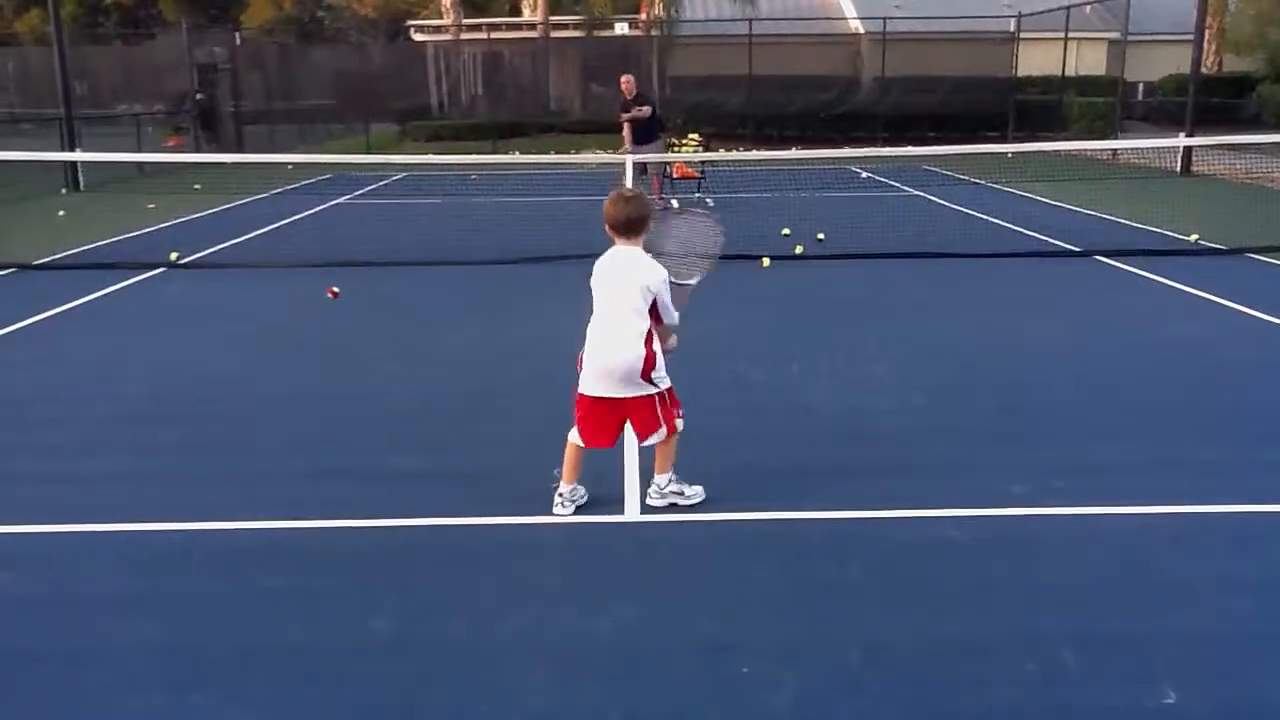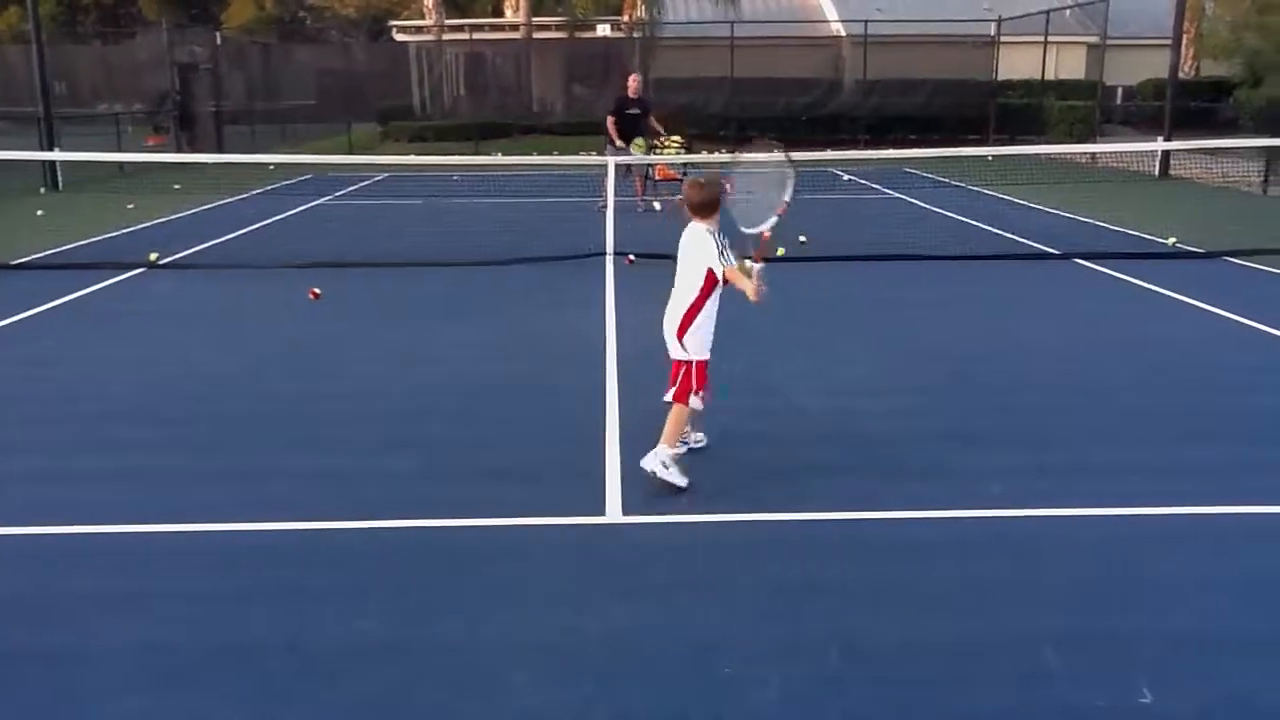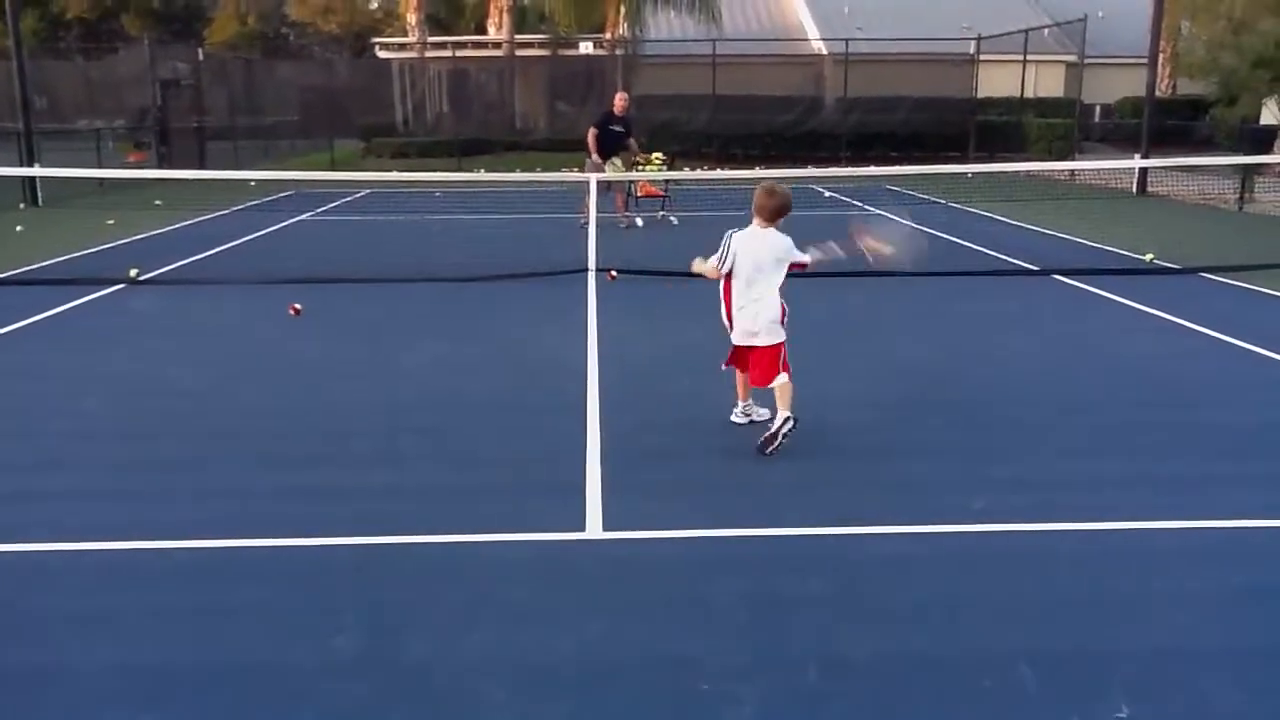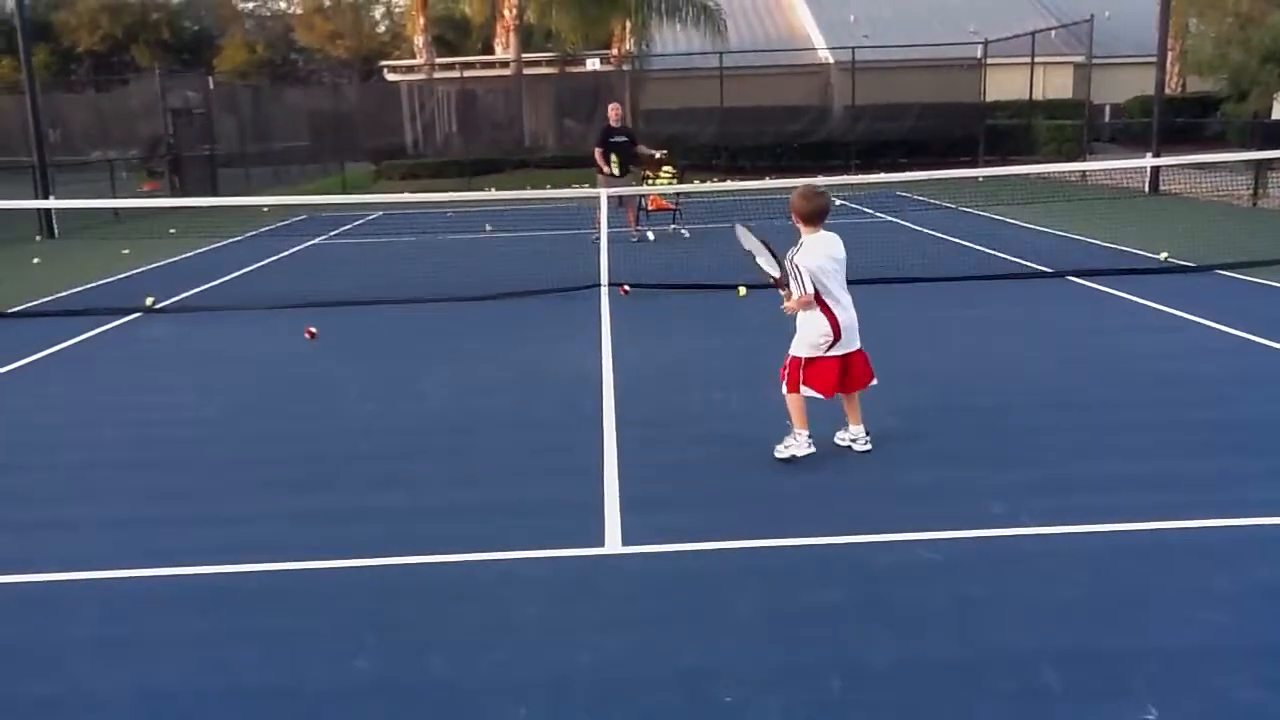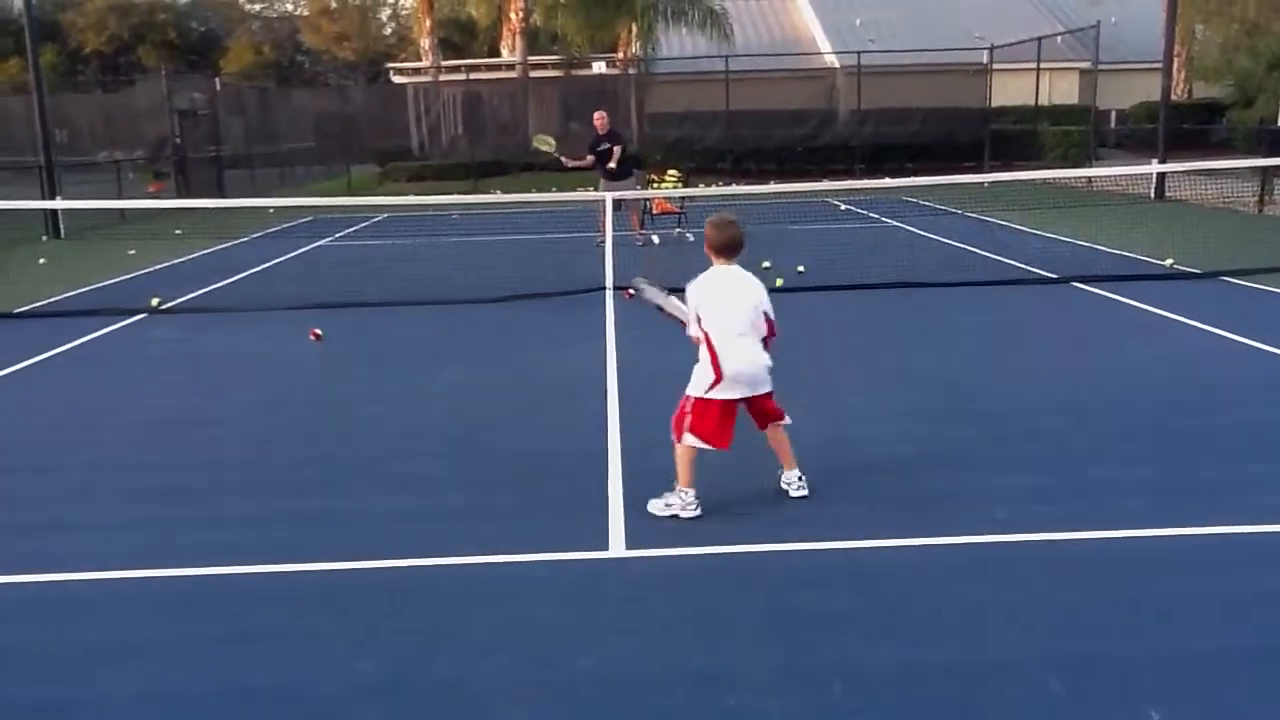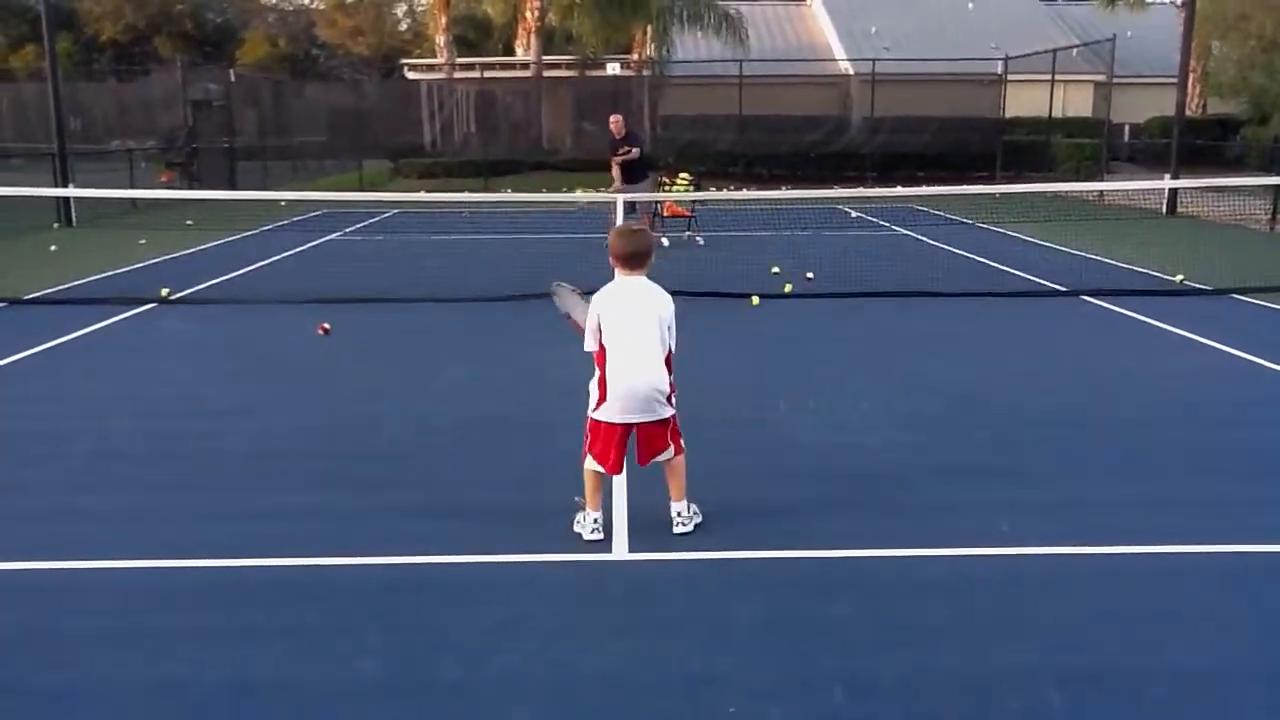
dt=0.7s
person 1, frame 1
left shoulder: (601, 266)
right shoulder: (655, 273)
right elbow: (666, 323)
right wrist: (666, 341)
left hip: (595, 361)
right hip: (639, 364)
left knee: (583, 429)
right knee: (669, 420)
left ankle: (566, 493)
right ankle: (663, 485)
person 1, frame 2
left shoulder: (692, 232)
right shoulder: (710, 239)
right elbow: (726, 268)
left wrist: (743, 273)
right wrist: (748, 284)
left hip: (680, 322)
right hip: (689, 329)
left knee: (689, 385)
right knee: (689, 392)
left ankle: (682, 434)
right ankle: (661, 456)
person 1, frame 3
left shoulder: (734, 238)
right shoulder: (785, 244)
left elbow: (714, 271)
right elbow: (804, 262)
left wrist: (699, 267)
right wrist: (811, 257)
left hip: (736, 320)
right hip: (768, 322)
left knee: (742, 362)
right knee: (779, 373)
left ankle: (744, 407)
right ankle: (783, 416)
person 1, frame 4
left shoulder: (798, 256)
right shoulder: (835, 241)
left elbow: (805, 300)
left wrist: (791, 304)
right wrist: (797, 294)
left hip: (819, 330)
right hip: (847, 324)
left knee: (792, 380)
right knee: (846, 380)
left ankle: (801, 439)
right ankle: (857, 433)
person 1, frame 5
left shoulder: (697, 287)
right shoulder: (754, 286)
left elbow: (696, 335)
right elbow: (768, 333)
left hip: (717, 372)
right hip: (754, 370)
left knee: (685, 430)
right knee: (772, 421)
left ankle: (685, 497)
right ankle: (793, 477)
person 1, frame 6
left shoulder: (600, 299)
right shoulder: (663, 299)
left elbow: (596, 351)
right elbow: (669, 349)
left hip: (613, 391)
right hip: (654, 388)
left knee: (596, 453)
right knee: (672, 448)
left ankle: (592, 519)
right ankle: (681, 511)
